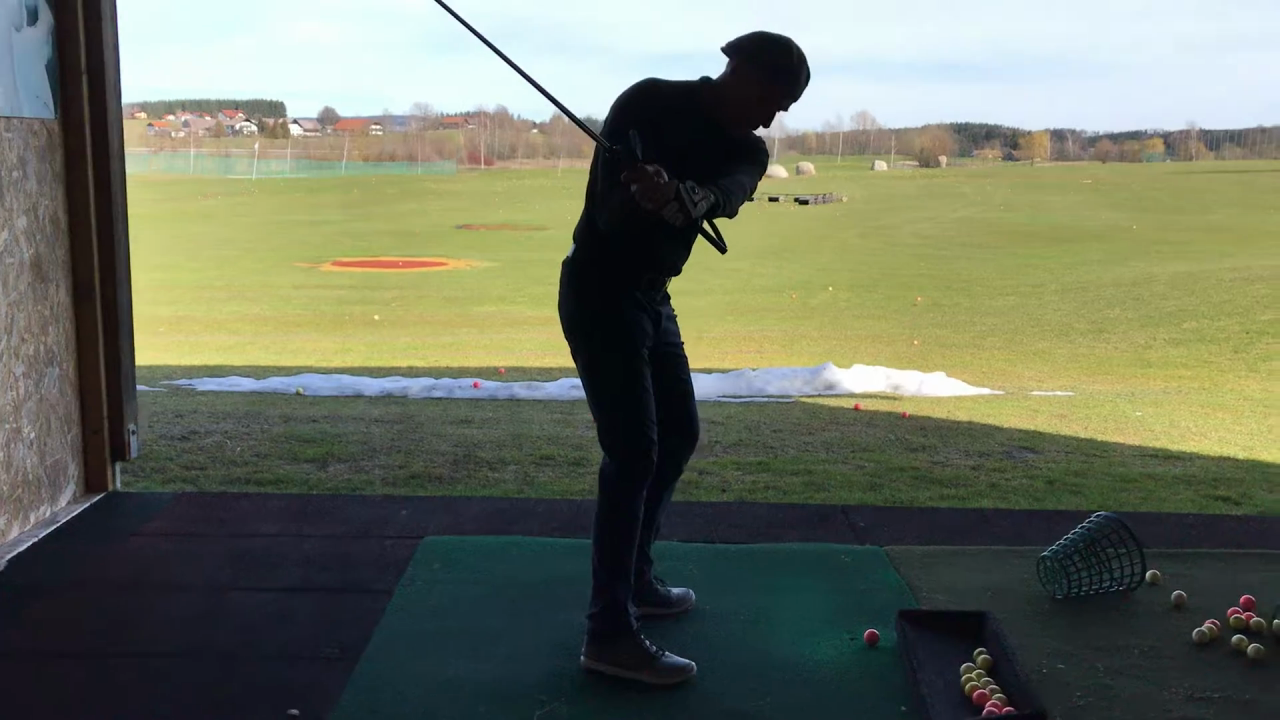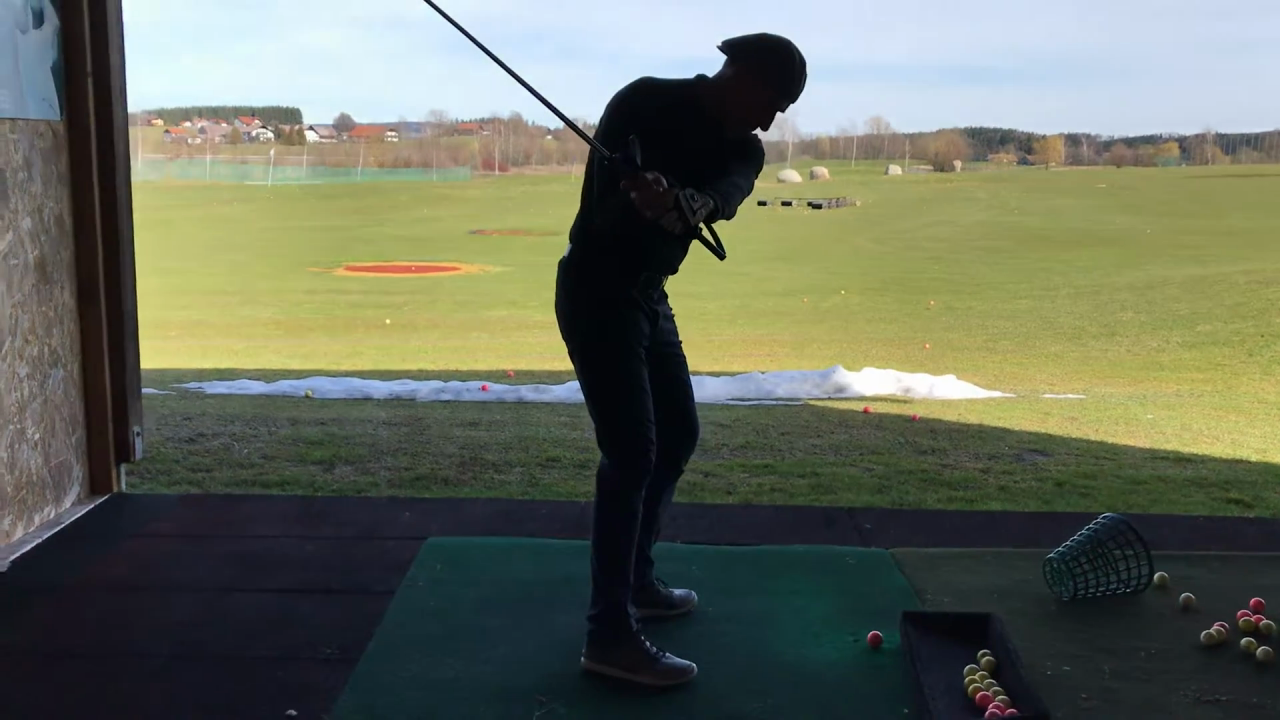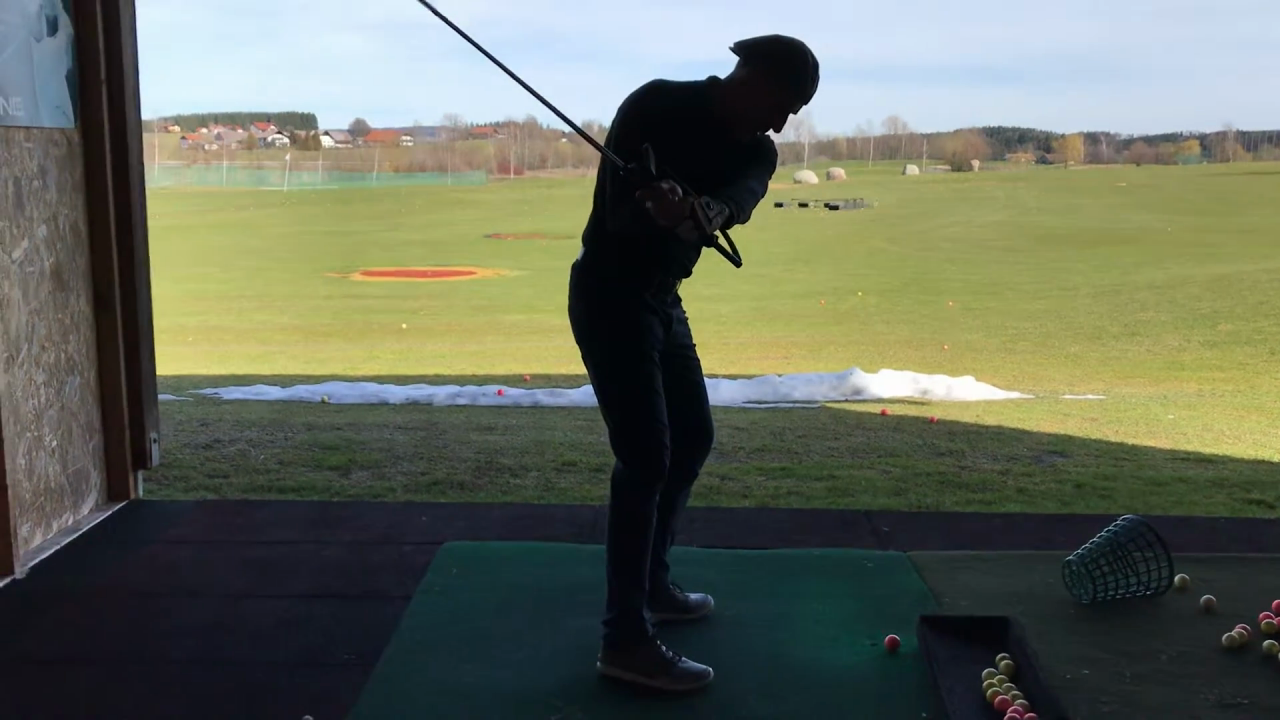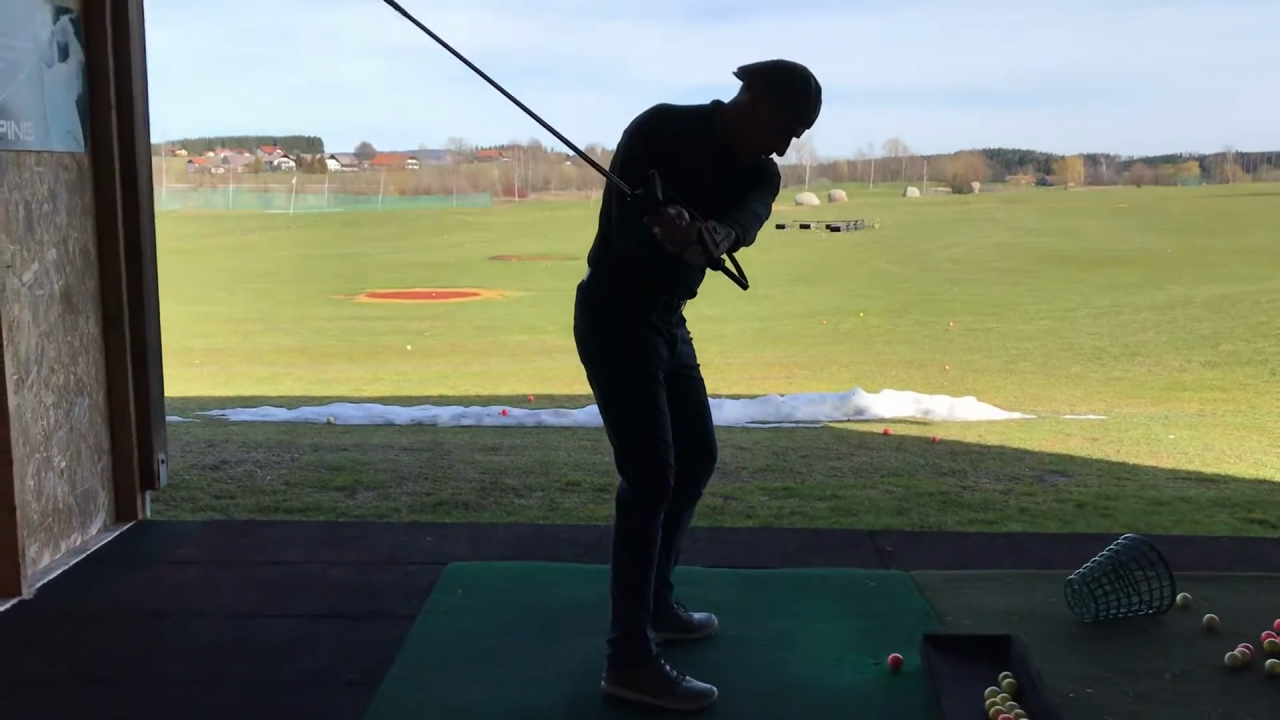
dt=0.4s
person 1, frame 1
left shoulder: (748, 151)
right shoulder: (649, 103)
left elbow: (727, 197)
right elbow: (609, 210)
left wrist: (680, 198)
right wrist: (650, 201)
left hip: (650, 294)
right hip: (601, 292)
left knee: (677, 436)
right knee: (633, 453)
left ankle: (634, 579)
right ankle: (608, 633)
person 1, frame 2
left shoulder: (743, 148)
right shoulder: (643, 103)
left elbow: (724, 198)
right elbow: (604, 211)
left wrist: (679, 204)
right wrist: (646, 205)
left hip: (647, 292)
right hip: (597, 290)
left knee: (677, 435)
right knee: (631, 452)
left ankle: (635, 580)
right ankle: (609, 634)
person 1, frame 3
left shoulder: (755, 151)
right shoulder: (655, 106)
left elbow: (739, 203)
right elbow: (617, 212)
left wrist: (697, 213)
right wrist: (661, 213)
left hip: (661, 296)
right hip: (610, 294)
left knee: (692, 439)
right knee: (646, 457)
left ankle: (651, 584)
right ankle: (625, 640)
person 1, frame 4
left shoulder: (759, 172)
right shoulder: (660, 129)
left elbow: (744, 224)
right elbow: (623, 233)
left wrist: (708, 235)
right wrist: (666, 236)
left hip: (666, 317)
right hip: (616, 315)
left knee: (696, 458)
right knee: (650, 476)
left ankle: (655, 604)
right ankle: (629, 658)
